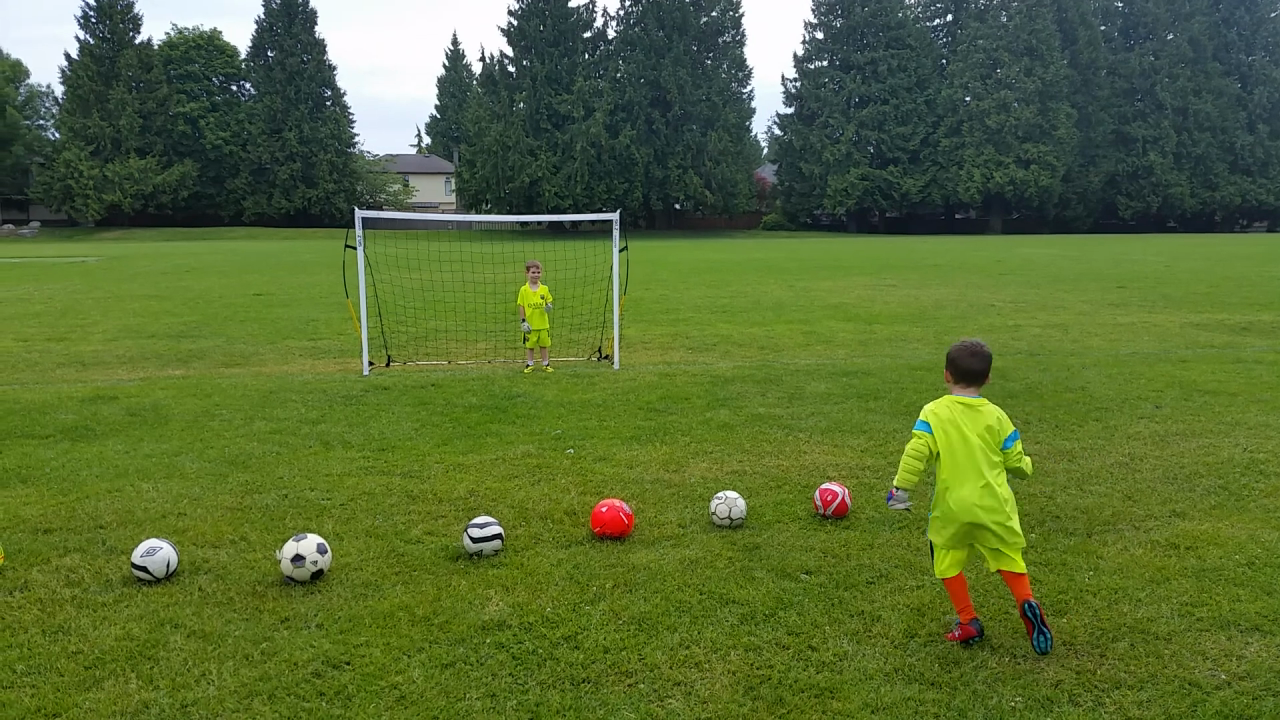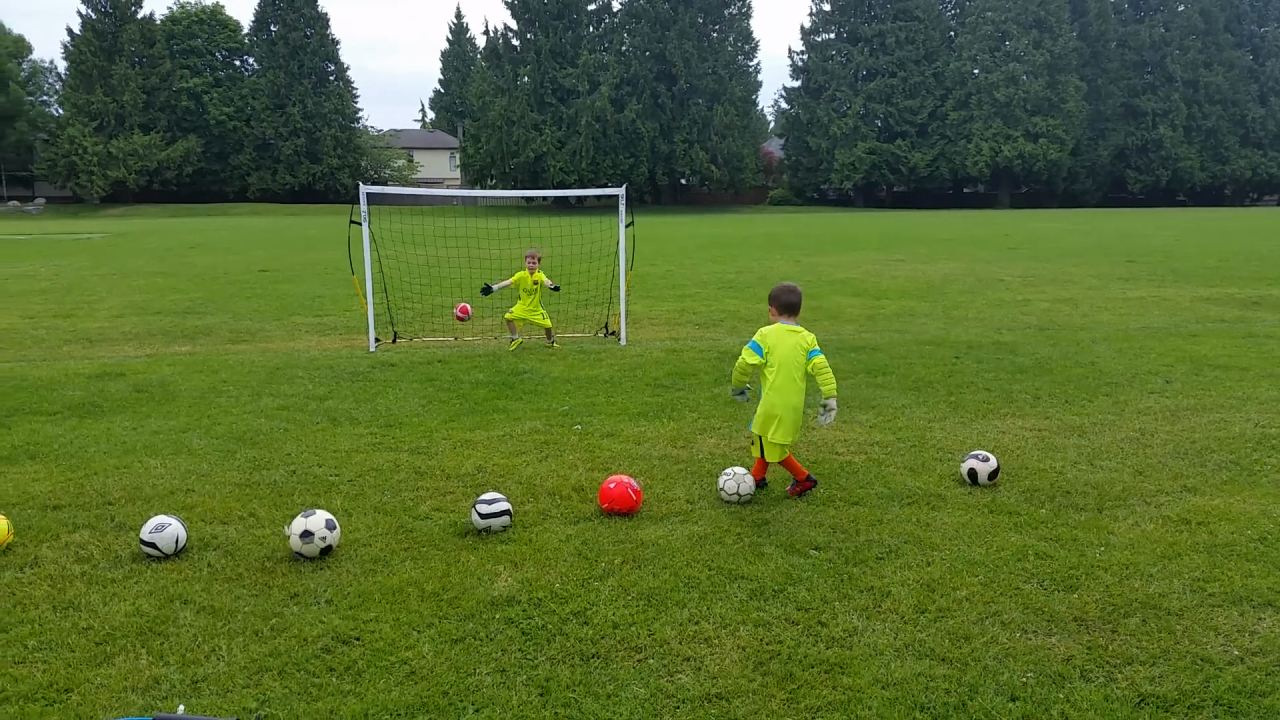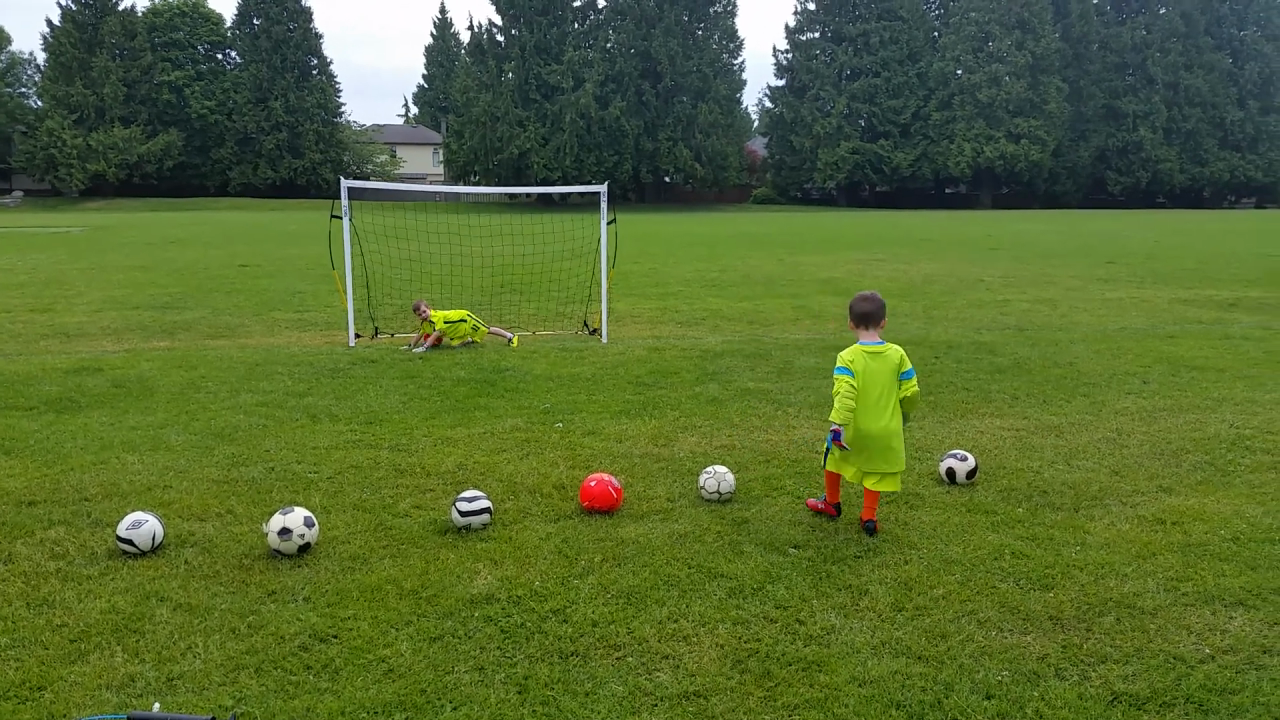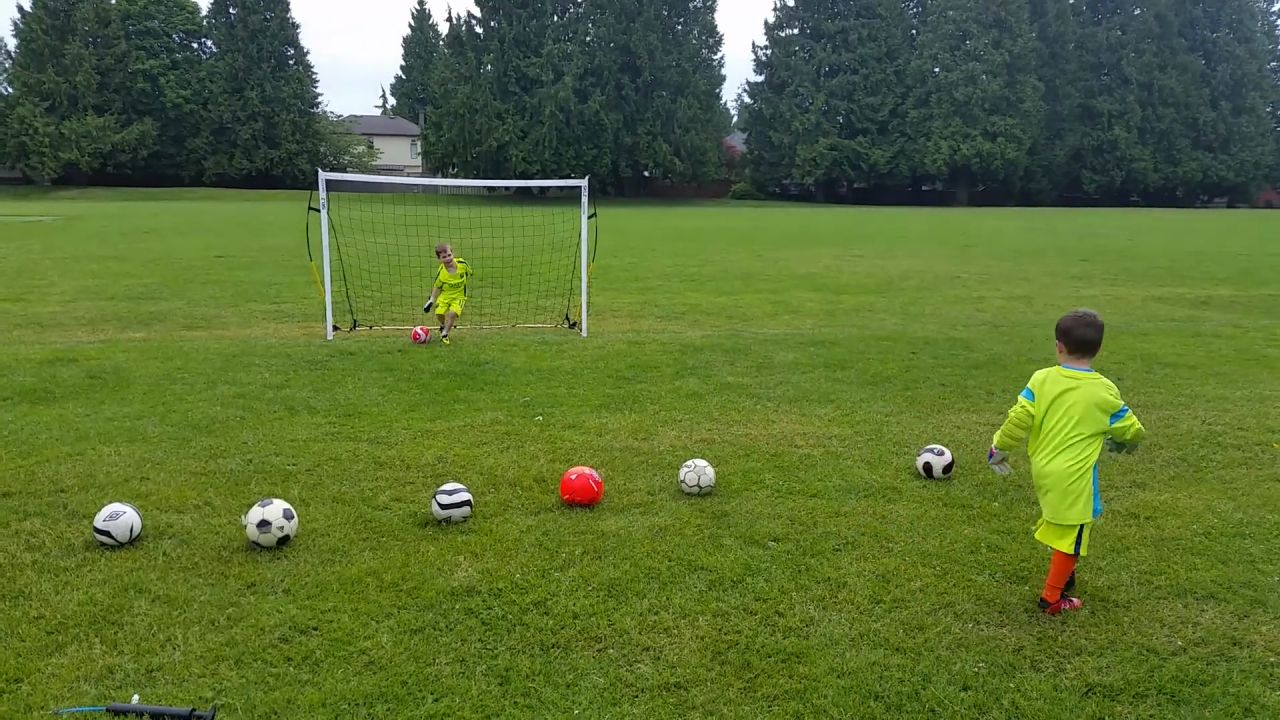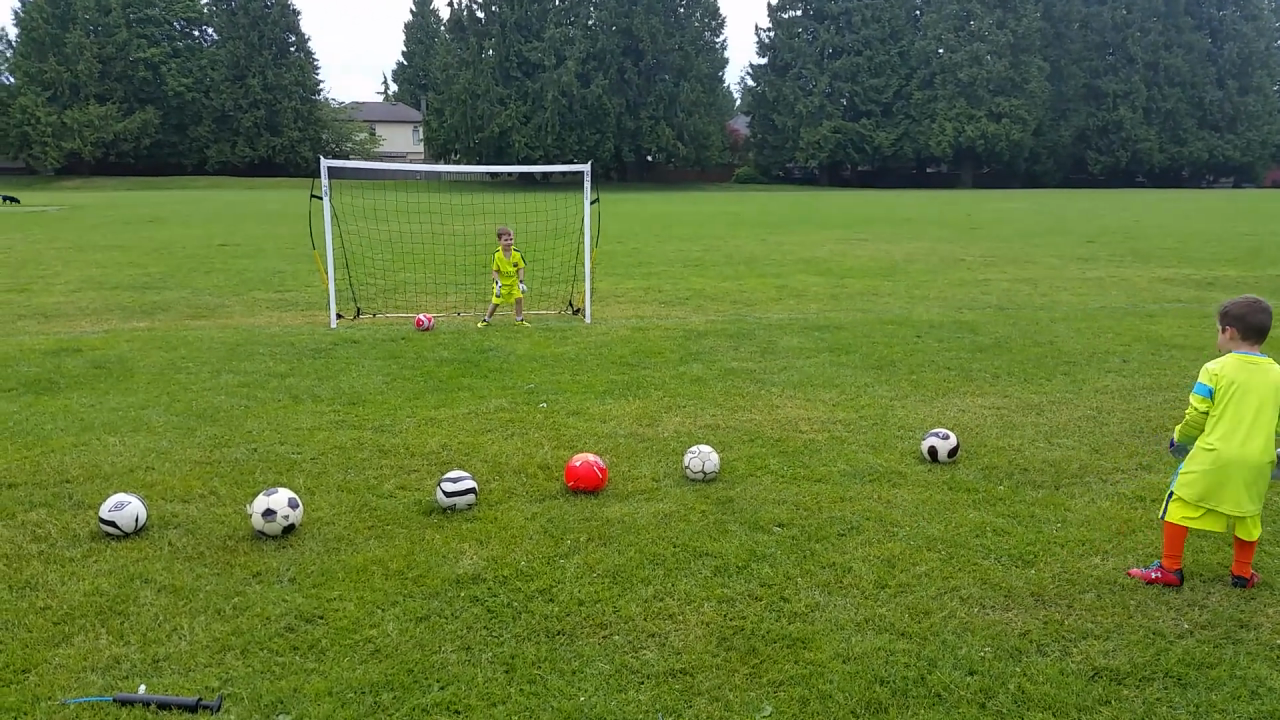
dt=1s
person 1, frame 1
left shoulder: (933, 412)
right shoulder: (997, 415)
left elbow: (916, 454)
right elbow: (1016, 462)
left wrist: (899, 488)
right wrist: (1027, 465)
left hip: (953, 506)
right hip: (995, 505)
left knee: (948, 561)
right knee: (1009, 559)
left ankle: (968, 623)
right ankle: (1028, 604)
person 1, frame 2
left shoulder: (765, 334)
right shoulder: (807, 339)
left elbow: (746, 364)
right elbow: (822, 369)
left wrist: (737, 386)
right wrist: (830, 398)
left hip: (775, 404)
right hip: (794, 406)
left knee: (773, 448)
right knee: (762, 438)
left ankle: (803, 478)
right ankle: (756, 477)
person 1, frame 3
left shoulder: (848, 357)
right shoulder: (897, 354)
left elbow: (845, 395)
right elbow: (911, 393)
left wrist: (836, 425)
right wrist: (903, 415)
left hip: (855, 430)
right hip: (887, 432)
left knee: (835, 455)
right knee: (876, 473)
left ankle: (831, 503)
right ankle: (869, 516)
person 1, frame 4
left shoulder: (1042, 379)
right shoulder: (1104, 389)
left elbow: (1019, 420)
right elbow: (1130, 429)
left wrist: (998, 446)
right wrist: (1127, 443)
left hip: (1043, 469)
right hip: (1074, 475)
left knee: (1055, 518)
right knee: (1071, 533)
left ankle: (1062, 575)
right ankle: (1052, 597)
person 1, frame 5
left shoulder: (1215, 370)
left elbow: (1196, 418)
left wrist: (1179, 439)
left hip: (1213, 459)
right hip: (1256, 464)
left knee: (1180, 505)
right knee: (1248, 515)
left ankle: (1170, 568)
right ankle: (1242, 573)
